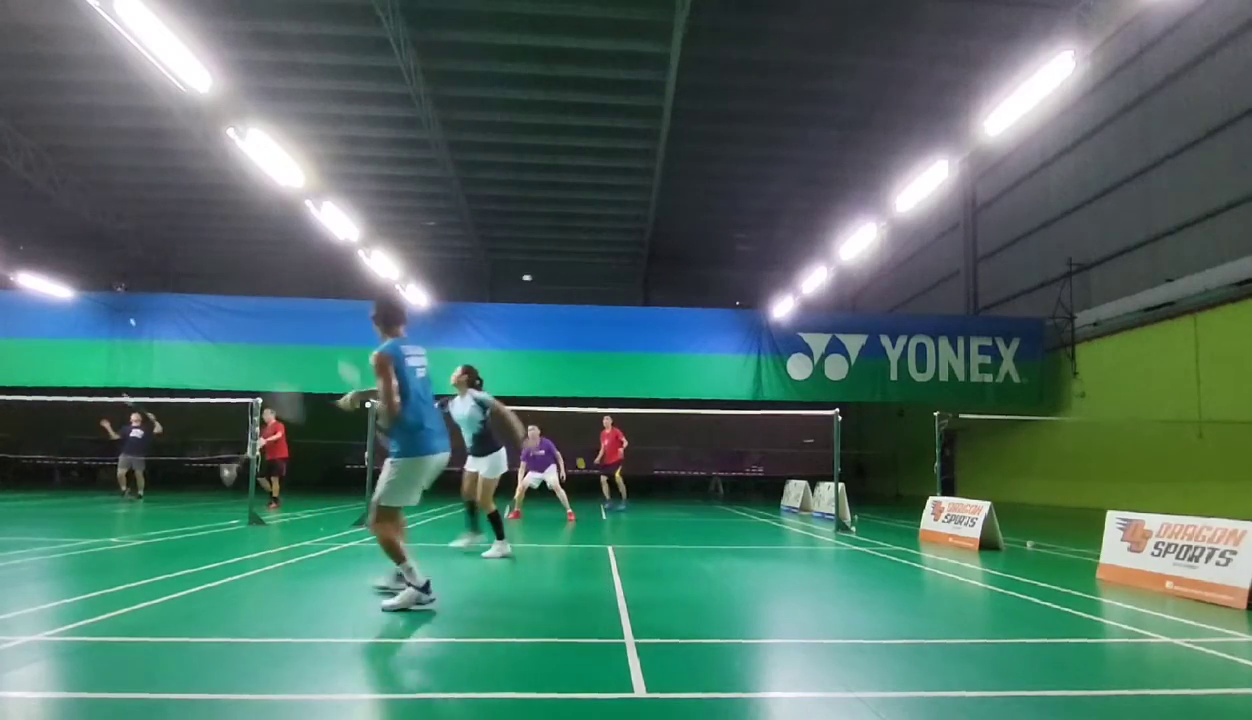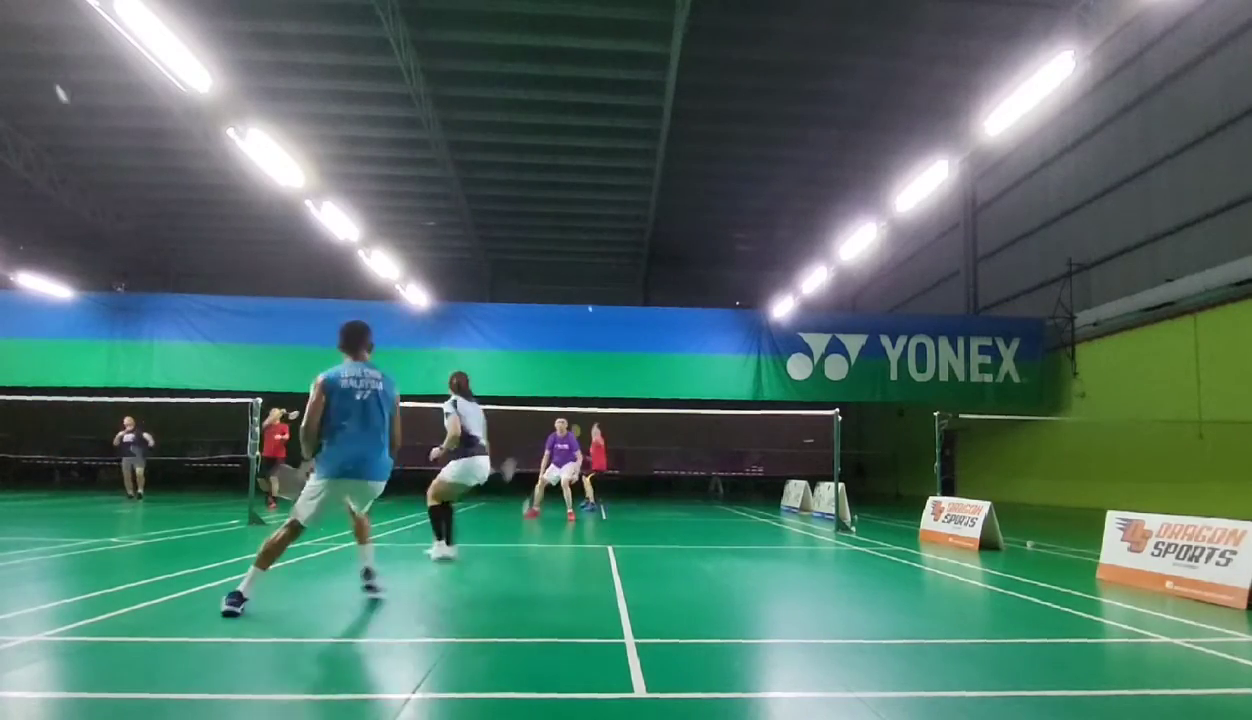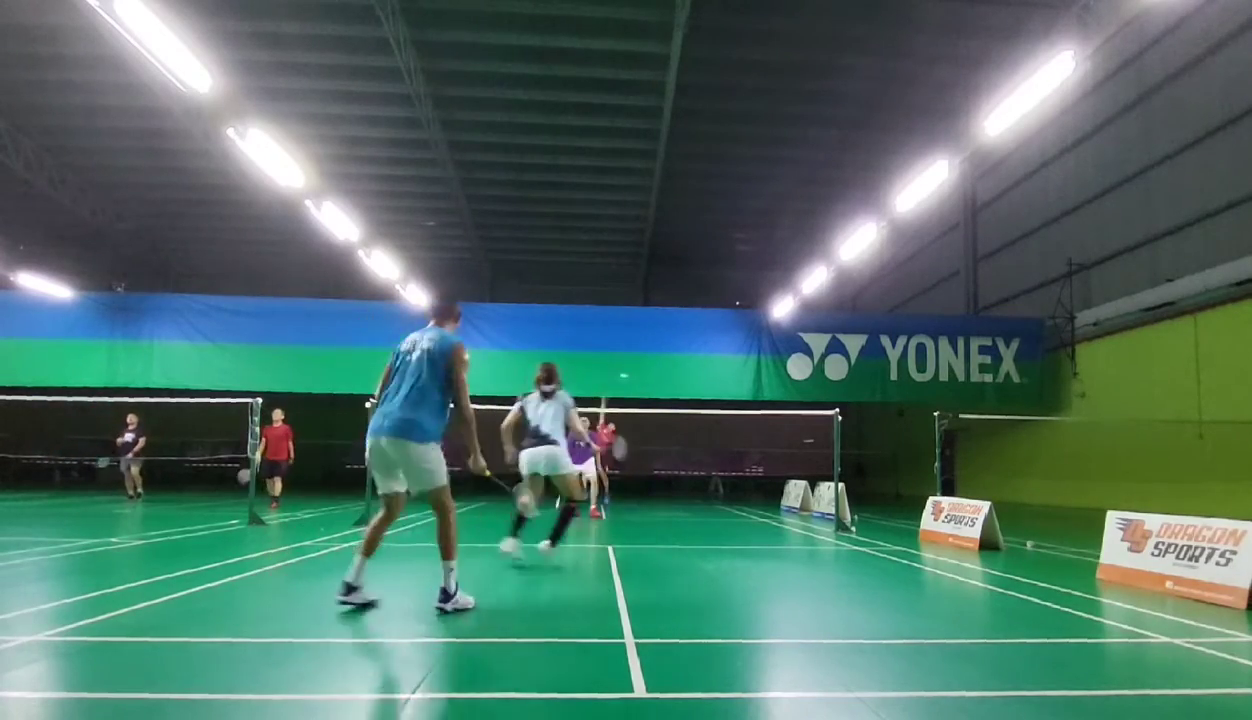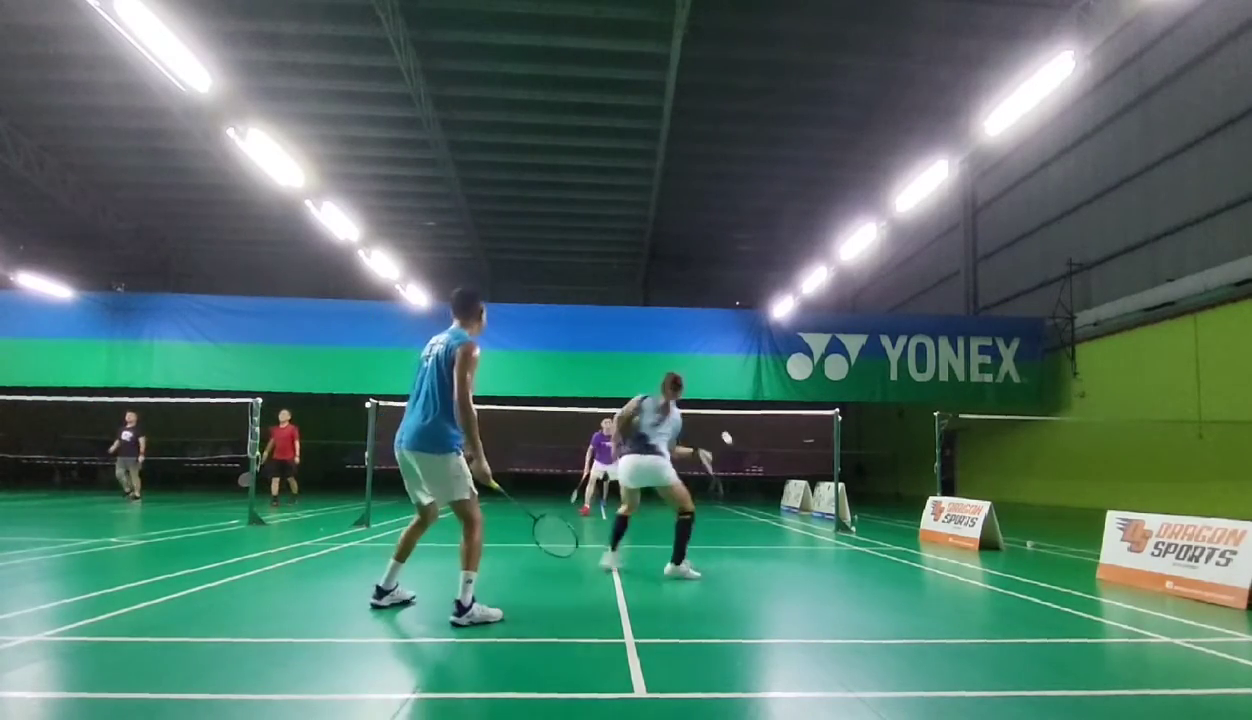
dt=0.4s
person 1, frame 1
left shoulder: (383, 356)
right shoulder: (417, 351)
left elbow: (392, 405)
left wrist: (385, 427)
right wrist: (363, 394)
left hip: (412, 449)
right hip: (437, 447)
left knee: (381, 522)
right knee: (390, 511)
left ankle: (420, 587)
right ankle: (402, 575)
person 1, frame 2
left shoulder: (326, 379)
right shoulder: (387, 383)
left elbow: (307, 429)
right elbow: (394, 440)
left wrist: (312, 457)
left hip: (331, 470)
right hip: (373, 472)
left knee: (288, 532)
right knee: (357, 513)
left ankle: (240, 594)
right ankle: (368, 573)
person 1, frame 3
left shoulder: (406, 342)
right shoulder: (454, 348)
left elbow: (379, 395)
right elbow: (461, 403)
right wrist: (475, 453)
left hip: (380, 434)
right hip: (415, 439)
left knee: (389, 511)
right knee: (445, 512)
left ankle: (352, 585)
right ankle: (449, 592)
person 1, frame 4
left shoulder: (434, 342)
right shoulder: (466, 346)
right elbow: (463, 403)
right wrist: (479, 457)
left hip: (406, 440)
right hip: (435, 445)
left knee: (426, 516)
right knee: (473, 520)
left ankle: (386, 588)
right ankle: (465, 605)
person 2, frame 1
left shoulder: (478, 397)
right shoulder: (453, 402)
left elbow: (507, 413)
left wrist: (523, 437)
left hip: (491, 455)
right hip: (475, 456)
left knee: (483, 500)
right knee: (468, 495)
left ankle: (502, 544)
right ankle: (474, 533)
person 2, frame 2
left shoulder: (451, 403)
right shoulder: (476, 406)
left elbow: (455, 432)
left wrist: (441, 450)
left hip: (465, 460)
right hip: (481, 461)
left knee: (433, 496)
right knee: (445, 498)
left ankle: (443, 544)
right ankle: (446, 544)
person 2, frame 3
left shoulder: (527, 400)
right shoulder: (564, 397)
left elbow: (506, 427)
right elbow: (576, 428)
left wrist: (508, 449)
right wrist: (590, 444)
left hip: (529, 453)
right hip: (554, 451)
left knee: (531, 499)
right knee: (576, 499)
left ankle: (512, 539)
right ankle: (550, 543)
person 2, frame 4
left shoulder: (643, 401)
right shoulder: (677, 417)
left elbow: (620, 417)
right elbow: (671, 452)
left wrist: (617, 442)
right wrist: (694, 452)
left hip: (629, 461)
right hip: (656, 462)
left knee: (627, 508)
right knee: (686, 510)
left ankle: (612, 554)
right ankle: (676, 564)
